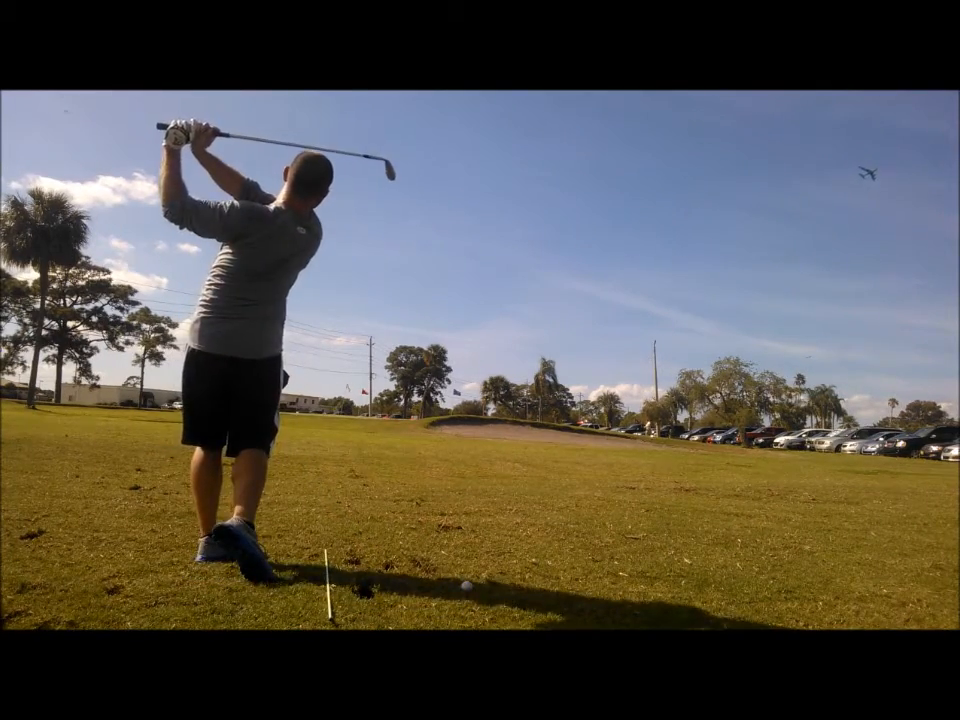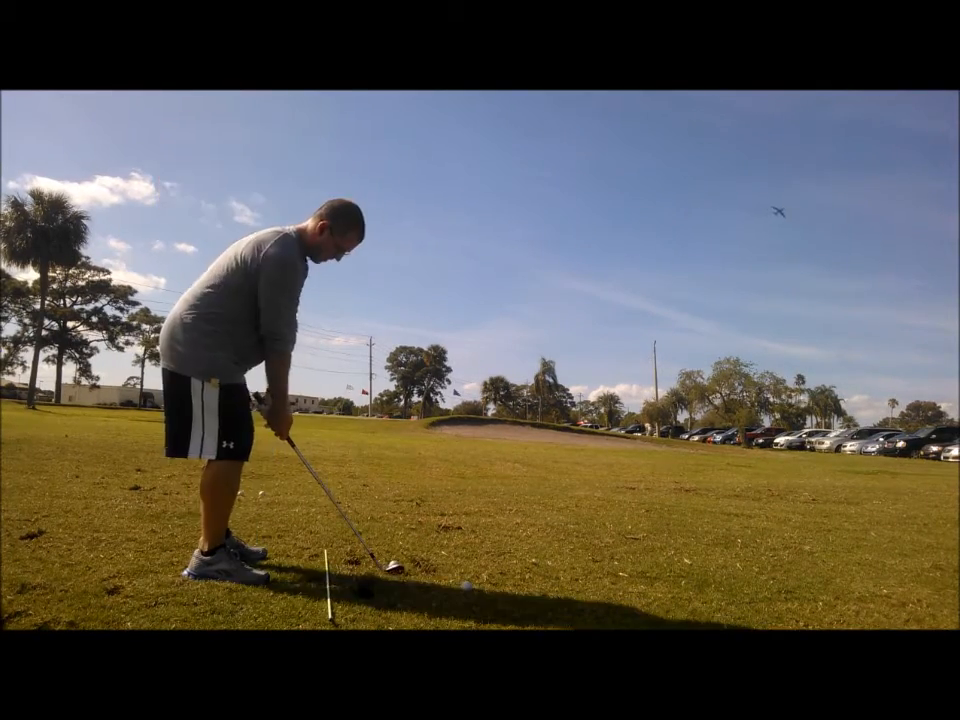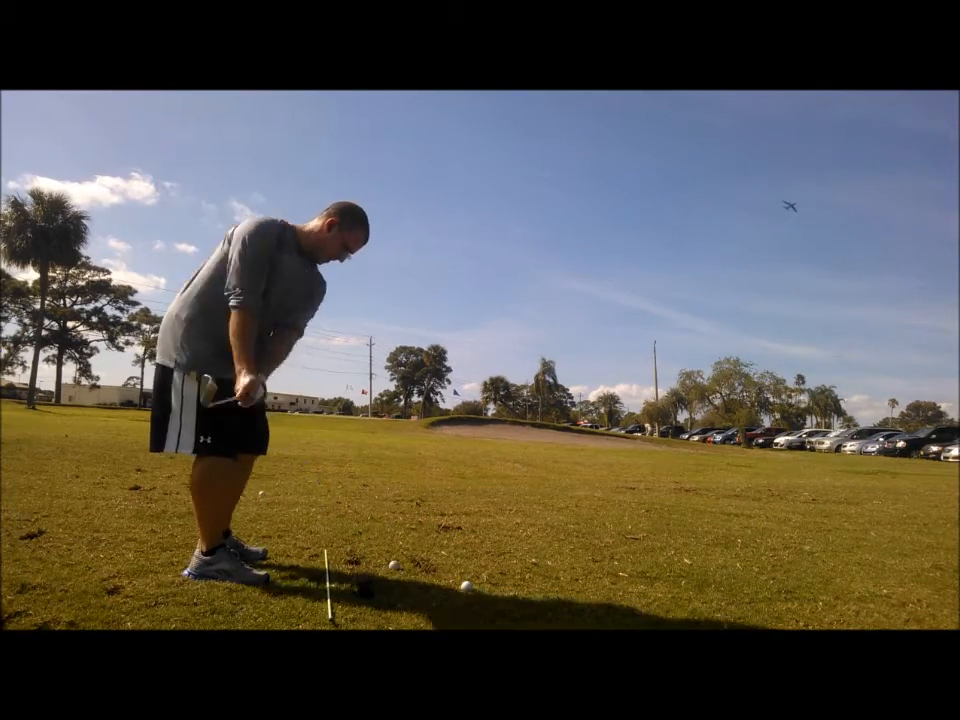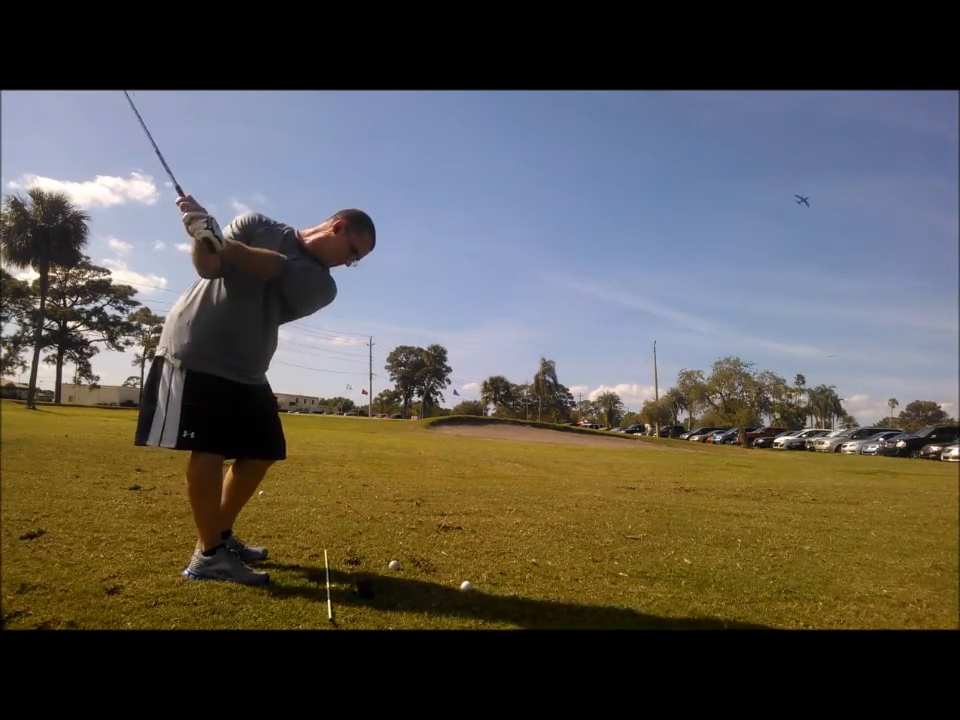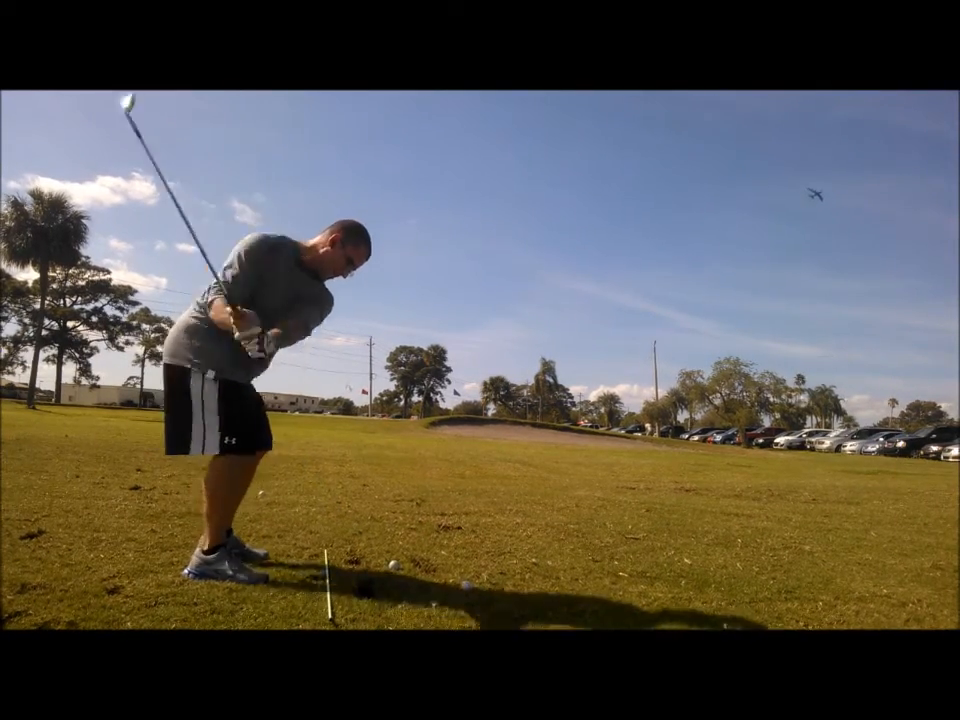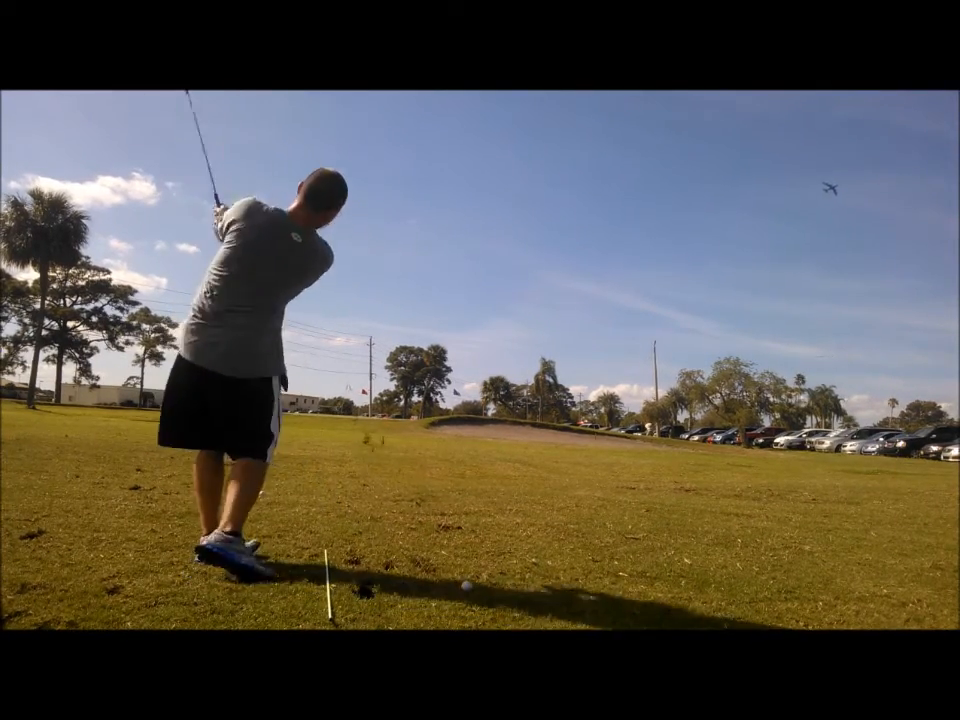
dt=0.4s
person 1, frame 1
left shoulder: (260, 216)
right shoulder: (309, 232)
left elbow: (176, 208)
left wrist: (173, 150)
left hip: (212, 343)
right hip: (255, 353)
left knee: (209, 442)
right knee: (253, 445)
left ankle: (210, 539)
right ankle: (240, 525)
person 1, frame 2
left shoulder: (290, 254)
right shoulder: (282, 254)
left elbow: (283, 334)
right elbow: (277, 337)
left wrist: (275, 396)
right wrist: (279, 401)
left hip: (218, 357)
right hip: (197, 353)
left knee: (232, 450)
right knee: (226, 451)
left ankle: (219, 538)
right ankle: (209, 554)
person 1, frame 3
left shoulder: (313, 285)
right shoulder: (264, 232)
left elbow: (288, 334)
right elbow: (241, 301)
left wrist: (256, 375)
right wrist: (244, 370)
left hip: (238, 365)
right hip: (192, 351)
left knee: (245, 449)
right knee: (214, 450)
left ankle: (220, 537)
right ankle: (209, 554)
person 1, frame 4
left shoulder: (321, 286)
right shoulder: (257, 227)
left elbow: (274, 267)
right elbow: (209, 267)
right wrist: (201, 233)
left hip: (247, 373)
right hip: (194, 351)
left knee: (260, 454)
right knee: (208, 451)
left ankle: (220, 537)
right ankle: (208, 555)
person 1, frame 5
left shoulder: (321, 299)
right shoulder: (266, 247)
left elbow: (292, 329)
right elbow: (218, 299)
left wrist: (267, 337)
right wrist: (238, 323)
left hip: (232, 368)
right hip: (198, 355)
left knee: (249, 449)
right knee: (232, 450)
left ankle: (219, 537)
right ankle: (209, 555)
person 1, frame 6
left shoulder: (249, 214)
right shoulder: (320, 256)
left elbow: (225, 219)
left hip: (198, 347)
right hip: (255, 361)
left knee: (208, 447)
right knee: (252, 453)
left ankle: (210, 534)
right ankle: (227, 536)
